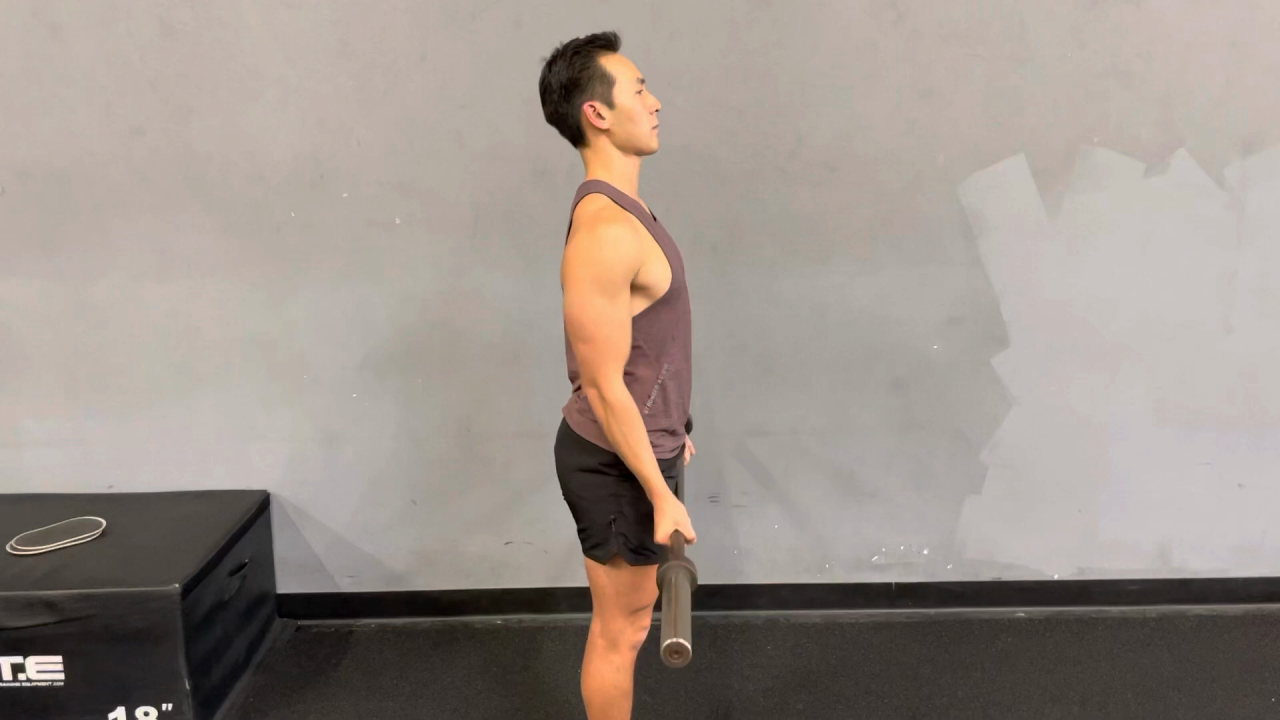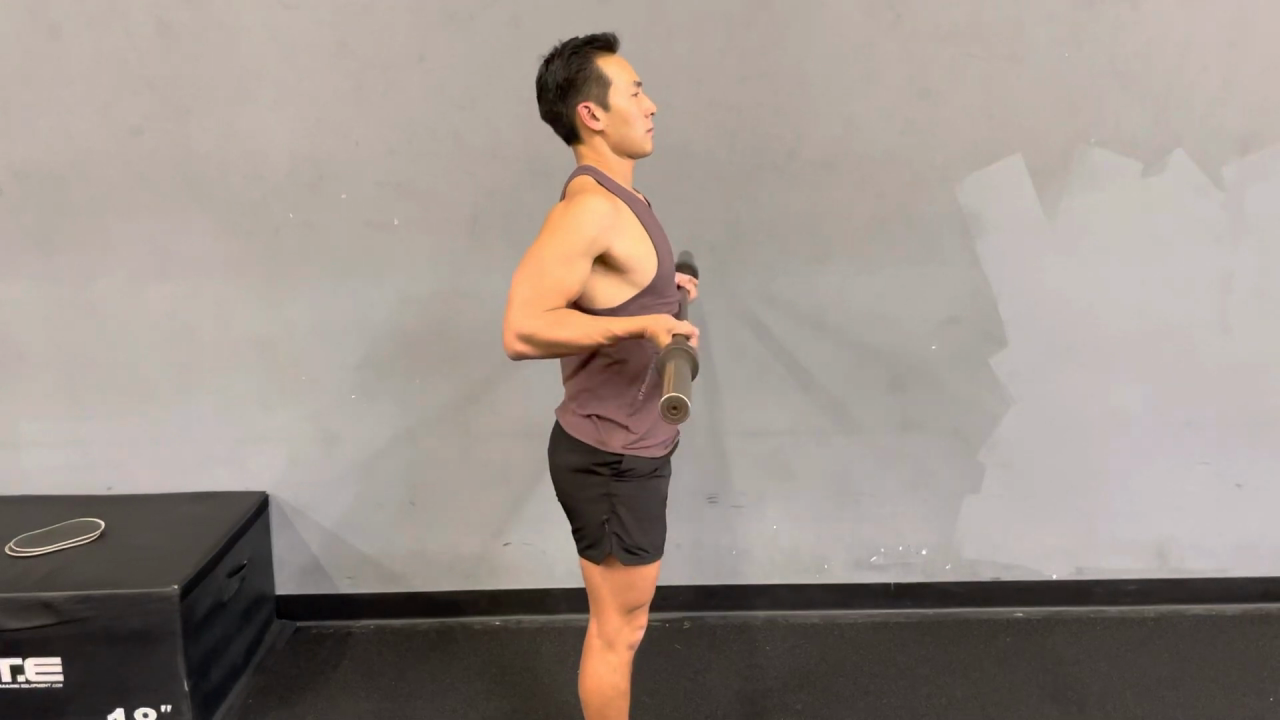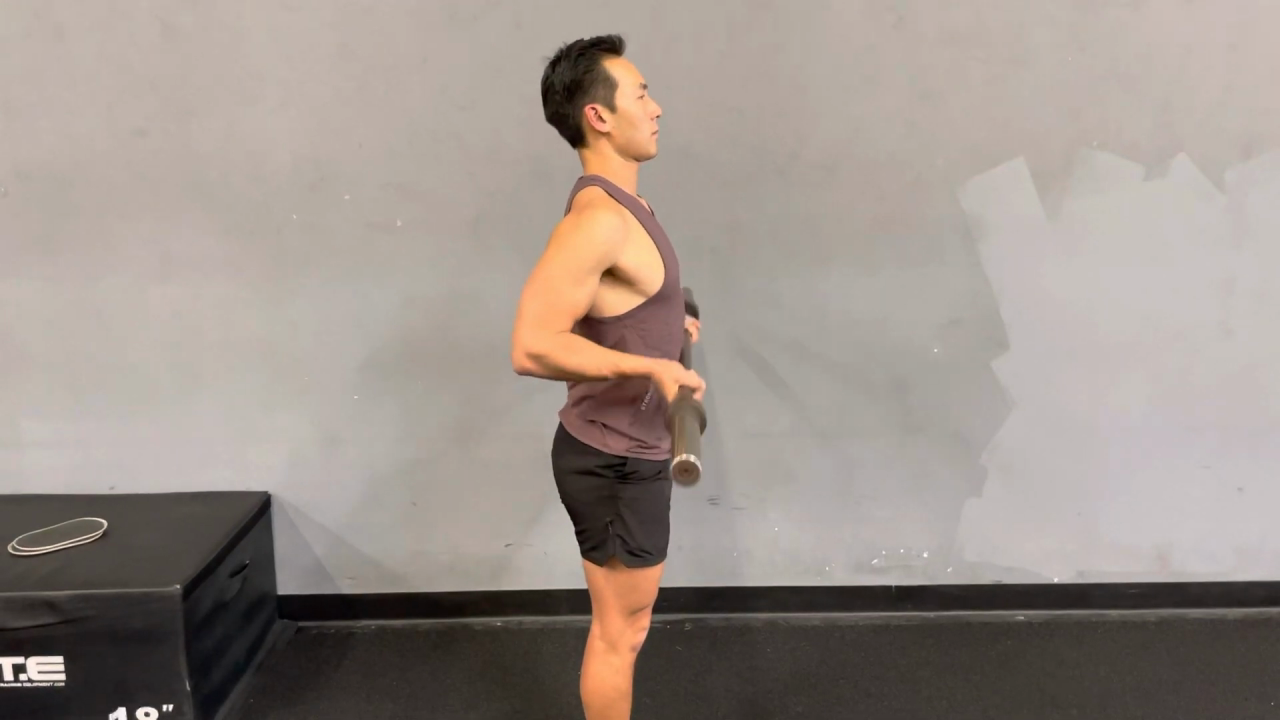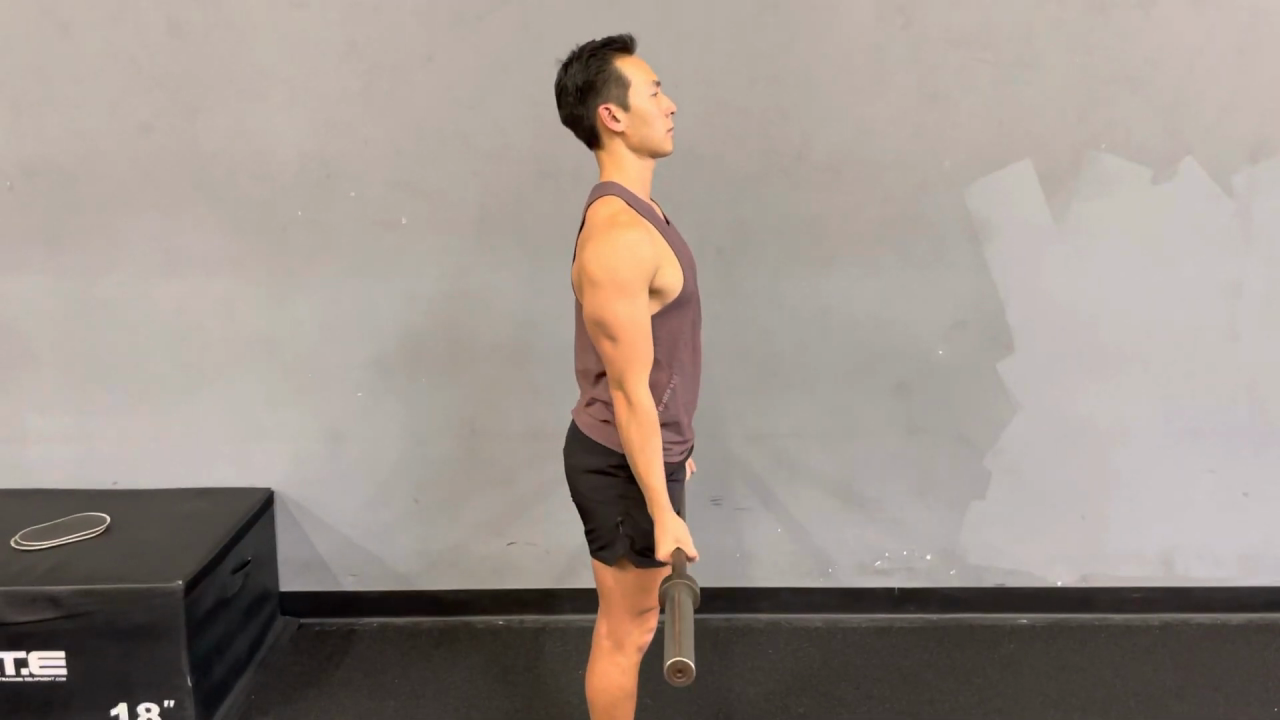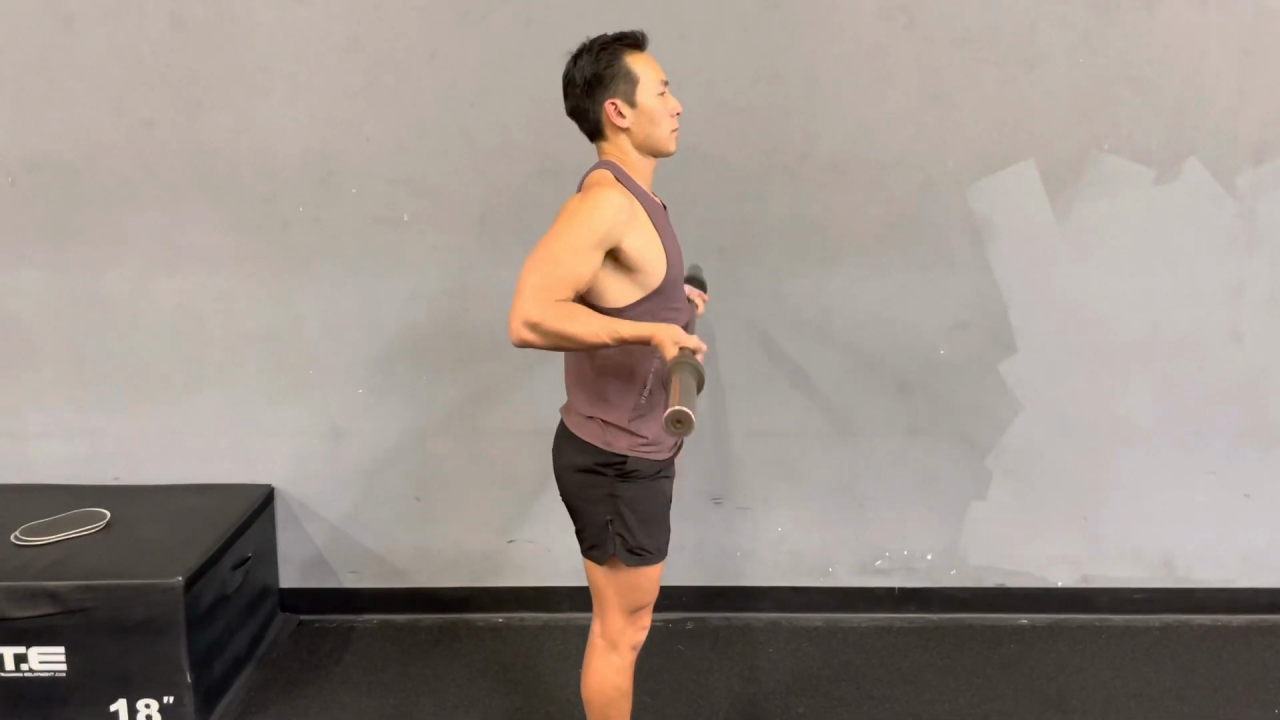
dt=1s
person 1, frame 1
left shoulder: (618, 209)
right shoulder: (606, 231)
right elbow: (604, 384)
left wrist: (671, 431)
right wrist: (661, 497)
left hip: (636, 449)
right hip: (617, 463)
left knee: (623, 624)
right knee: (621, 630)
person 1, frame 2
left shoulder: (616, 198)
right shoulder: (590, 207)
right elbow: (523, 329)
left wrist: (664, 286)
right wrist: (642, 324)
left hip: (628, 447)
right hip: (611, 456)
left knee: (620, 623)
right knee: (618, 629)
person 1, frame 3
left shoulder: (621, 205)
right shoulder: (599, 218)
right elbow: (532, 346)
left wrist: (670, 319)
right wrist: (652, 367)
left hip: (628, 450)
right hip: (614, 459)
left knee: (622, 625)
right knee: (620, 631)
person 1, frame 4
left shoulder: (633, 212)
right shoulder: (619, 235)
right elbow: (629, 390)
left wrist: (674, 453)
right wrist: (662, 512)
left hip: (641, 453)
right hip: (625, 464)
left knee: (627, 627)
right knee: (626, 633)
person 1, frame 5
left shoulder: (632, 196)
right shoulder: (607, 198)
right elbow: (530, 317)
left wrist: (673, 295)
right wrist: (649, 332)
left hip: (631, 449)
right hip: (614, 458)
left knee: (624, 624)
right knee: (620, 630)
